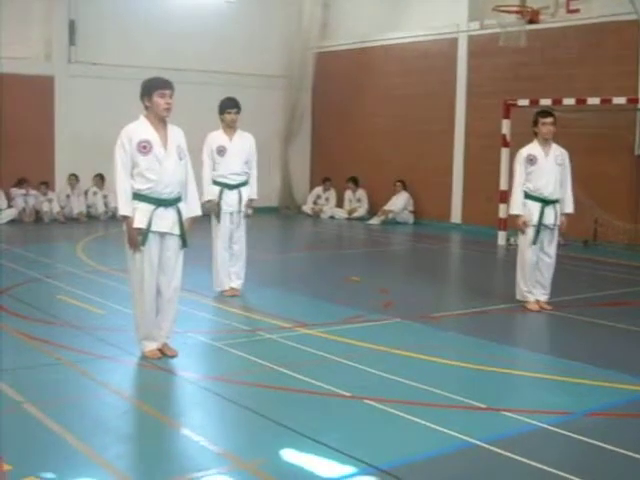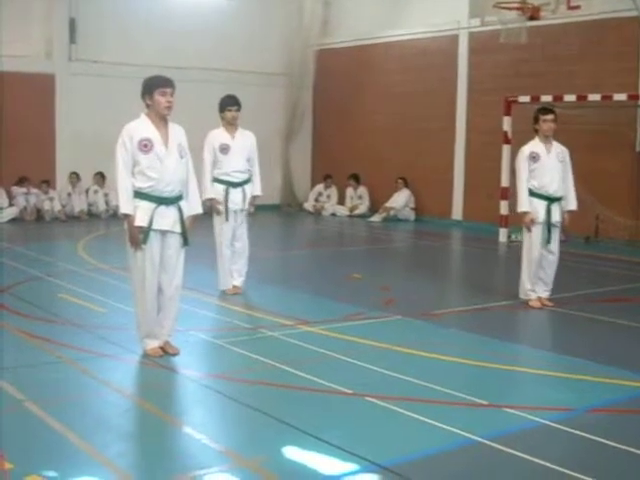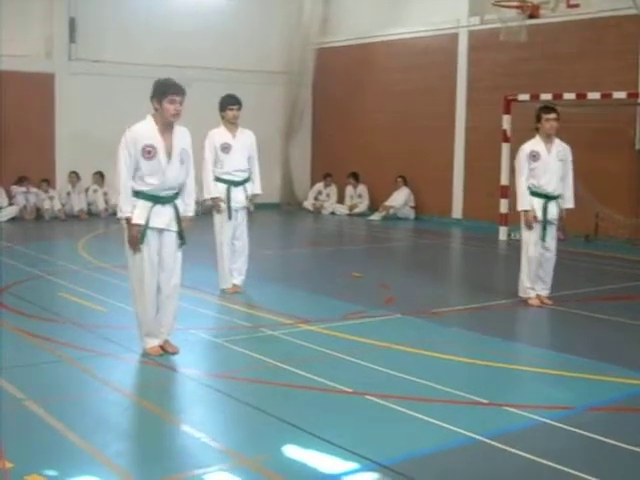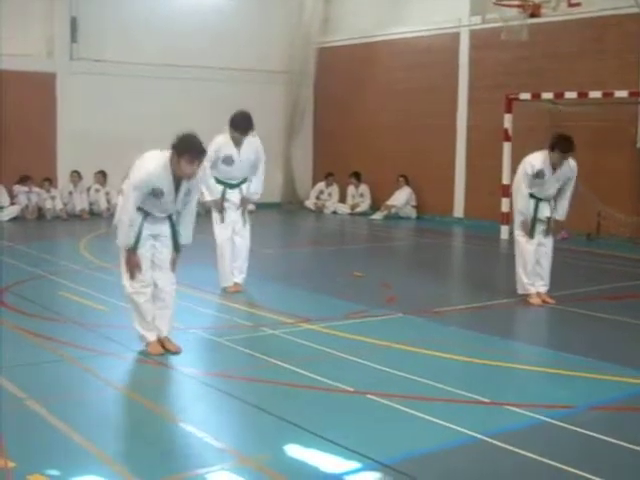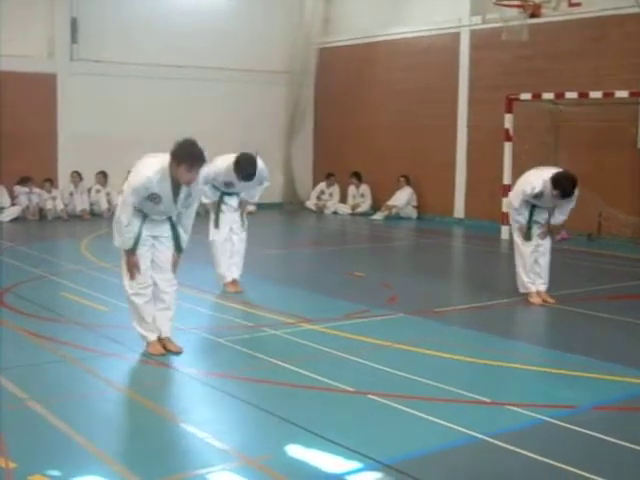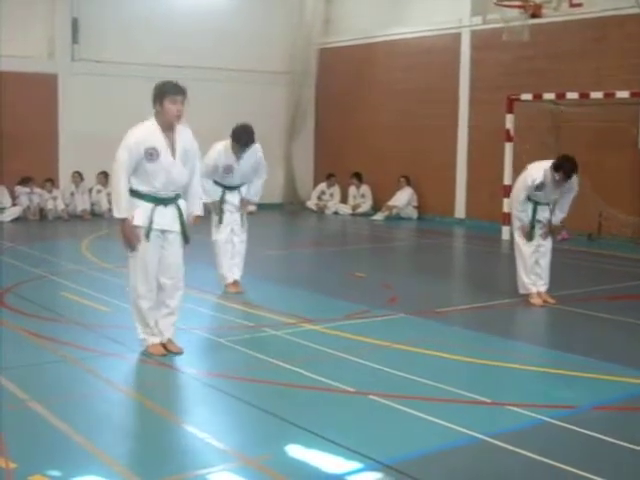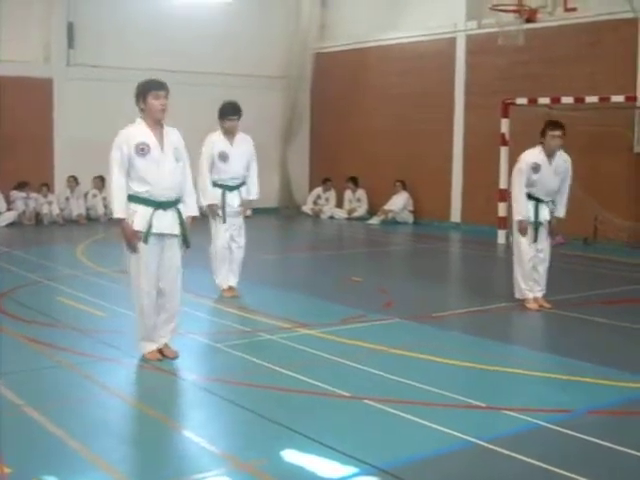
dt=0.3s
person 1, frame 1
left shoulder: (178, 134)
right shoulder: (131, 133)
left elbow: (187, 175)
right elbow: (123, 178)
left wrist: (189, 215)
right wrist: (129, 220)
left hip: (173, 215)
right hip: (144, 215)
left knee: (171, 282)
right knee: (145, 282)
left ankle: (162, 337)
right ankle: (148, 341)
person 1, frame 2
left shoulder: (179, 132)
right shoulder: (132, 131)
left elbow: (188, 174)
right elbow: (124, 176)
left wrist: (190, 214)
right wrist: (130, 218)
left hip: (175, 213)
right hip: (145, 214)
left knee: (172, 280)
right knee: (147, 281)
left ankle: (164, 336)
right ankle: (150, 339)
person 1, frame 3
left shoulder: (183, 135)
right shoulder: (136, 134)
left elbow: (188, 178)
right elbow: (124, 178)
left wrist: (186, 215)
right wrist: (130, 221)
left hip: (171, 213)
right hip: (143, 213)
left knee: (171, 279)
right knee: (146, 281)
left ankle: (163, 335)
right ankle: (150, 338)
person 1, frame 4
left shoulder: (193, 177)
right shoulder: (146, 170)
left elbow: (187, 212)
right elbow: (127, 211)
left wrist: (179, 247)
right wrist: (130, 251)
left hip: (165, 222)
right hip: (138, 220)
left knee: (166, 279)
right knee: (140, 281)
left ankle: (163, 333)
right ankle: (150, 336)
person 1, frame 5
left shoulder: (193, 181)
right shoulder: (146, 174)
left elbow: (187, 215)
right elbow: (124, 213)
left wrist: (179, 248)
right wrist: (128, 252)
left hip: (165, 224)
right hip: (138, 222)
left knee: (166, 280)
right knee: (139, 282)
left ankle: (164, 333)
right ankle: (151, 336)
person 1, frame 6
left shoulder: (186, 136)
right shoulder: (138, 136)
left elbow: (193, 178)
right elbow: (120, 176)
left wrist: (193, 214)
right wrist: (124, 221)
left hip: (173, 213)
right hip: (144, 214)
left knee: (173, 279)
right knee: (145, 280)
left ankle: (166, 334)
right ankle: (151, 337)
person 1, frame 7
left shoulder: (174, 135)
right shoulder: (128, 136)
left elbow: (185, 176)
right elbow: (118, 179)
left wrist: (189, 215)
right wrist: (124, 221)
left hip: (172, 218)
right hip: (143, 218)
left knee: (171, 285)
right knee: (146, 286)
left ankle: (164, 340)
right ankle: (149, 343)
person 2, frame 1
left shoulder: (248, 139)
right shoulder: (212, 138)
left elbow: (253, 170)
right elbow: (207, 170)
left wrist: (251, 197)
right wrist: (209, 198)
left hip: (240, 194)
right hip: (220, 194)
left knee: (238, 242)
right knee: (221, 242)
left ankle: (236, 283)
right ankle: (224, 284)
person 2, frame 2
left shoulder: (249, 137)
right shoulder: (213, 136)
left elbow: (254, 167)
right elbow: (207, 168)
left wrist: (254, 194)
right wrist: (210, 197)
left hip: (243, 192)
right hip: (222, 192)
left knee: (241, 240)
right knee: (224, 240)
left ankle: (238, 281)
right ankle: (226, 282)
person 2, frame 3
left shoulder: (248, 136)
right shoulder: (214, 136)
left elbow: (254, 165)
right elbow: (208, 166)
left wrist: (254, 193)
right wrist: (212, 195)
left hip: (243, 191)
right hip: (223, 191)
left knee: (241, 239)
right knee: (224, 238)
left ankle: (237, 280)
right ankle: (227, 282)
person 2, frame 4
left shoulder: (255, 143)
right shoulder: (218, 143)
left elbow: (259, 170)
right elbow: (206, 170)
left wrist: (251, 196)
right wrist: (213, 197)
left hip: (241, 192)
right hip: (221, 193)
left knee: (242, 237)
right knee: (224, 238)
left ankle: (238, 279)
right ankle: (228, 281)
person 2, frame 5
left shoulder: (259, 167)
right shoulder: (219, 166)
left elbow: (263, 182)
right elbow: (200, 181)
left wrist: (248, 199)
right wrist: (212, 201)
left hip: (239, 199)
right hip: (219, 198)
left knee: (239, 235)
right knee: (220, 236)
left ankle: (234, 277)
right ankle: (227, 279)
person 2, frame 6
left shoulder: (256, 151)
right shoulder: (218, 151)
left elbow: (260, 175)
right elbow: (203, 176)
left wrist: (250, 198)
right wrist: (213, 200)
left hip: (240, 195)
right hip: (221, 195)
left knee: (239, 236)
right knee: (222, 236)
left ankle: (235, 277)
right ankle: (228, 278)
person 2, frame 7
left shoulder: (247, 141)
right shoulder: (212, 141)
left elbow: (252, 170)
right elbow: (204, 173)
left wrist: (249, 198)
right wrist: (209, 202)
left hip: (239, 196)
right hip: (219, 196)
left knee: (238, 242)
right knee: (220, 242)
left ankle: (232, 283)
right ankle: (224, 284)
person 3, frame 1
left shoulder: (562, 154)
right shoulder: (525, 153)
left elbow: (566, 184)
right elbow: (518, 184)
left wrist: (564, 213)
right wrist: (518, 213)
left hip: (552, 210)
right hip: (531, 208)
left knee: (548, 256)
right knee: (528, 254)
left ankle: (541, 296)
right ankle: (528, 296)
person 3, frame 2
left shoulder: (562, 151)
right shoulder: (527, 150)
left elbow: (568, 181)
right elbow: (522, 182)
left wrist: (567, 209)
right wrist: (525, 211)
left hip: (555, 207)
right hip: (536, 206)
left knee: (551, 252)
right knee: (533, 251)
left ankle: (543, 292)
right ankle: (530, 293)
person 3, frame 3
left shoulder: (564, 149)
right shoulder: (528, 148)
left elbow: (568, 179)
right elbow: (521, 180)
left wrist: (565, 206)
right wrist: (526, 209)
left hip: (553, 206)
right hip: (533, 204)
left knee: (549, 251)
right knee: (532, 250)
left ankle: (542, 291)
right ankle: (530, 292)
person 3, frame 4
left shoulder: (571, 167)
right shoulder: (531, 162)
left elbow: (566, 194)
right elbow: (519, 191)
left wrist: (557, 219)
right wrist: (524, 219)
left hip: (546, 206)
right hip: (527, 205)
left knee: (545, 247)
right knee: (527, 247)
left ankle: (541, 289)
right ankle: (530, 289)
person 3, frame 5
left shoulder: (571, 191)
right shoulder: (531, 183)
left elbow: (565, 206)
right elbow: (513, 203)
left wrist: (553, 224)
right wrist: (522, 226)
left hip: (543, 210)
right hip: (522, 208)
left knee: (543, 248)
right knee: (525, 248)
left ankle: (541, 288)
right ankle: (531, 289)
person 3, frame 6
left shoulder: (571, 180)
right shoulder: (533, 174)
left elbow: (564, 203)
right elbow: (517, 199)
left wrist: (554, 223)
right wrist: (524, 225)
left hip: (544, 209)
right hip: (525, 206)
left knee: (544, 248)
right knee: (526, 248)
left ankle: (541, 289)
right ankle: (531, 290)
person 3, frame 7
left shoulder: (565, 160)
right shoulder: (528, 158)
left elbow: (563, 190)
right elbow: (517, 188)
left wrist: (557, 216)
right wrist: (521, 218)
left hip: (545, 209)
right hip: (527, 207)
left knee: (543, 254)
right knee: (526, 253)
left ankle: (538, 294)
right ankle: (527, 295)
